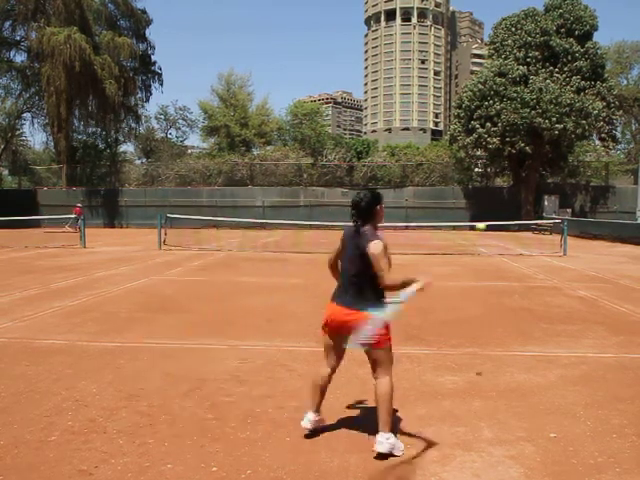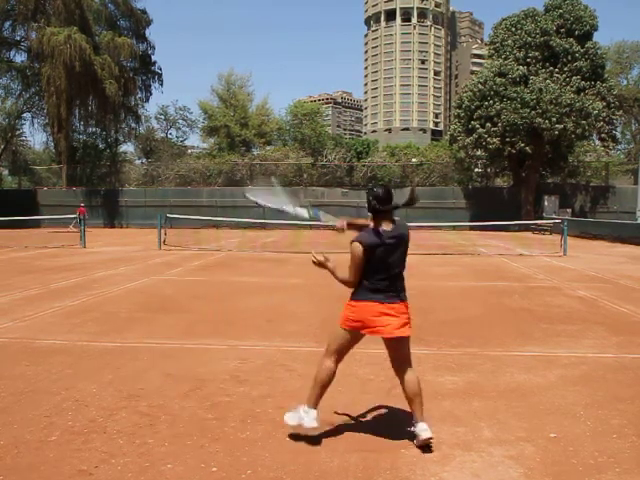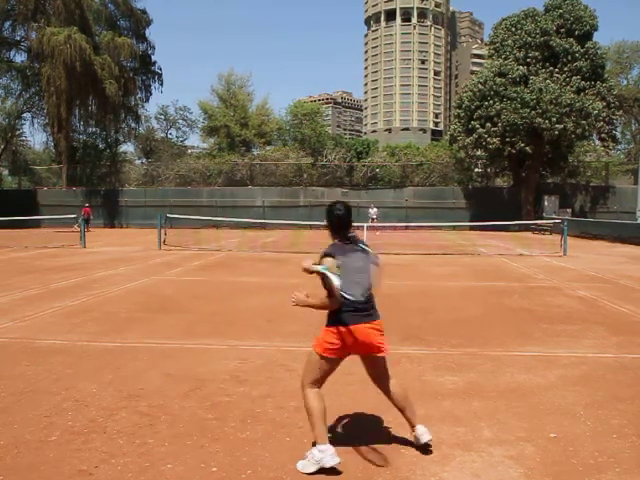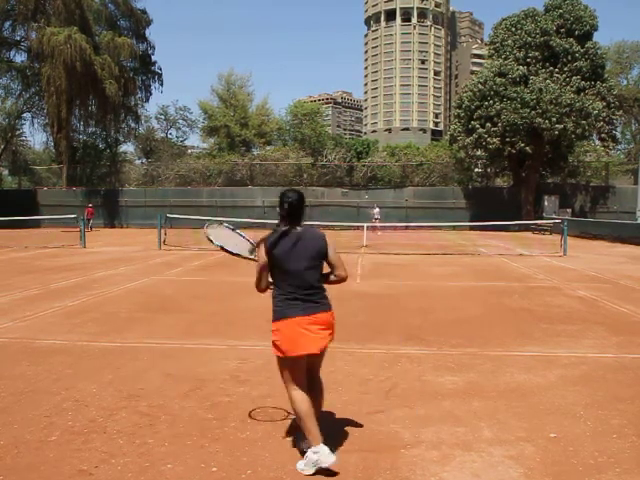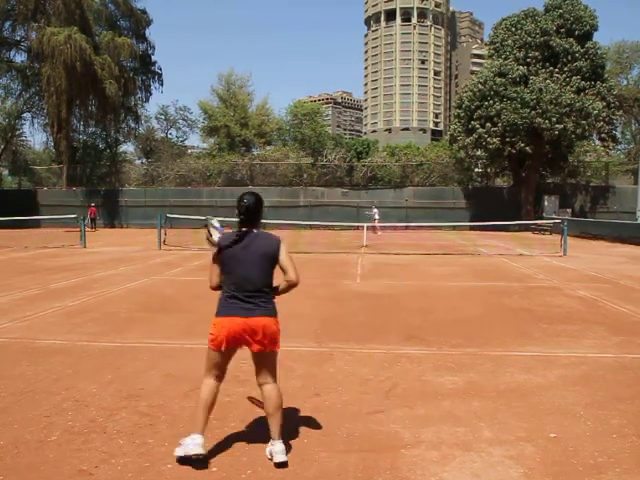
dt=0.3s
person 1, frame 1
left shoulder: (349, 234)
right shoulder: (374, 242)
left elbow: (332, 265)
right elbow: (386, 283)
right wrist: (412, 282)
left hip: (338, 310)
right hip: (364, 315)
left knee: (329, 365)
right knee: (383, 374)
left ankle: (312, 416)
right ankle: (384, 436)
person 1, frame 2
left shoulder: (361, 241)
right shoulder: (402, 230)
left elbow: (350, 280)
right elbow: (376, 226)
left wrist: (327, 265)
right wrist: (354, 224)
left hip: (363, 307)
right hip: (396, 307)
left knee: (330, 357)
right knee: (404, 369)
left ankle: (308, 412)
right ankle: (421, 426)
person 1, frame 3
left shoulder: (329, 256)
right shoulder: (359, 246)
left elbow: (333, 302)
left wrist: (305, 301)
right wrist: (315, 268)
left hip: (342, 329)
right hip: (371, 325)
left knee: (310, 384)
right knee: (383, 381)
left ankle: (323, 450)
right ankle: (419, 430)
person 1, frame 4
left shoulder: (268, 242)
right shoulder: (320, 238)
left elbow: (260, 286)
right elbow: (342, 275)
left hip: (288, 321)
right hip: (321, 316)
left knee: (295, 386)
right knee: (312, 377)
left ankle: (318, 450)
right ankle: (314, 443)
person 1, frame 5
left shoulder: (223, 242)
right shoulder: (274, 242)
left elbow: (214, 284)
right elbow: (293, 279)
left hip: (228, 319)
right hip: (264, 319)
left knee: (212, 377)
right knee: (268, 380)
left ankle: (196, 439)
right ankle: (277, 444)
